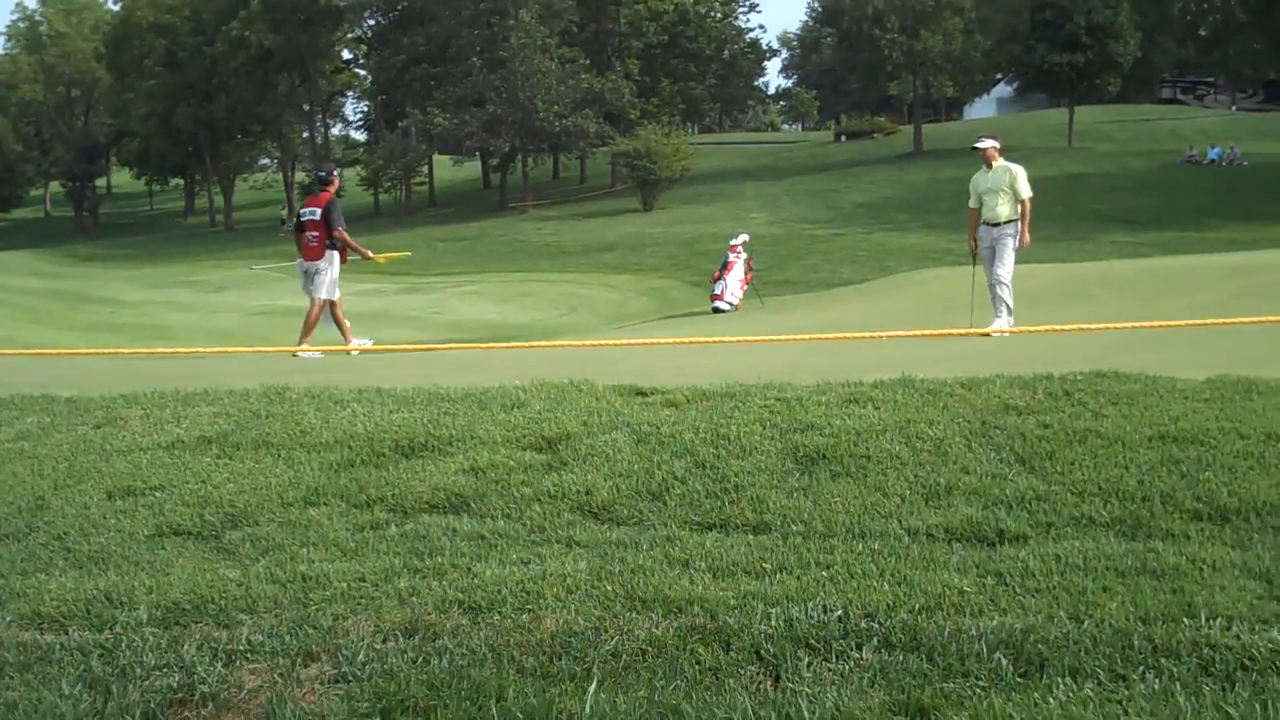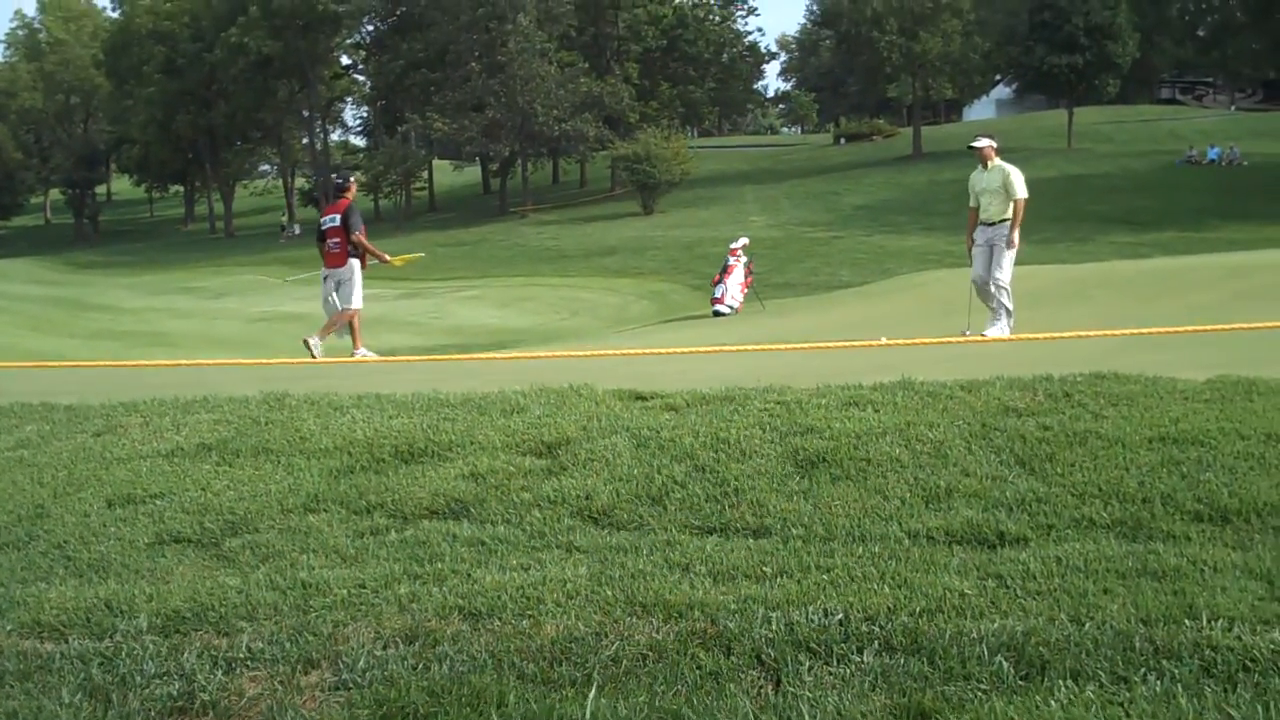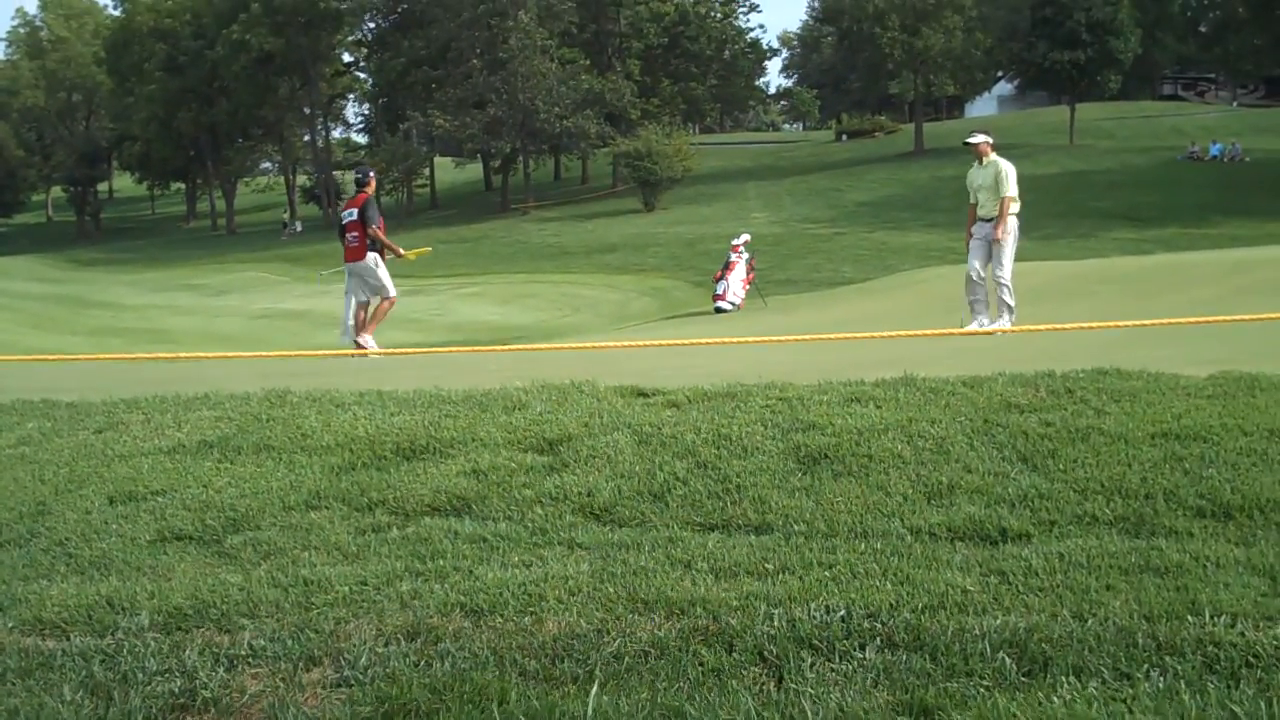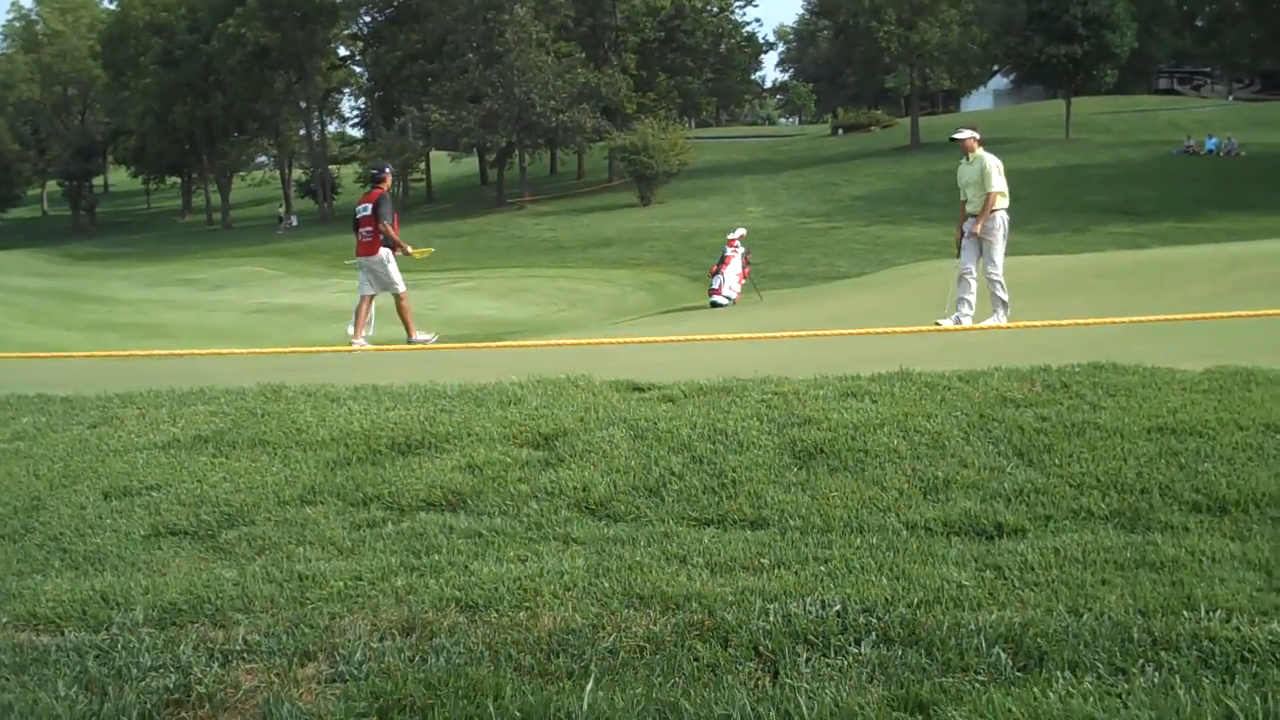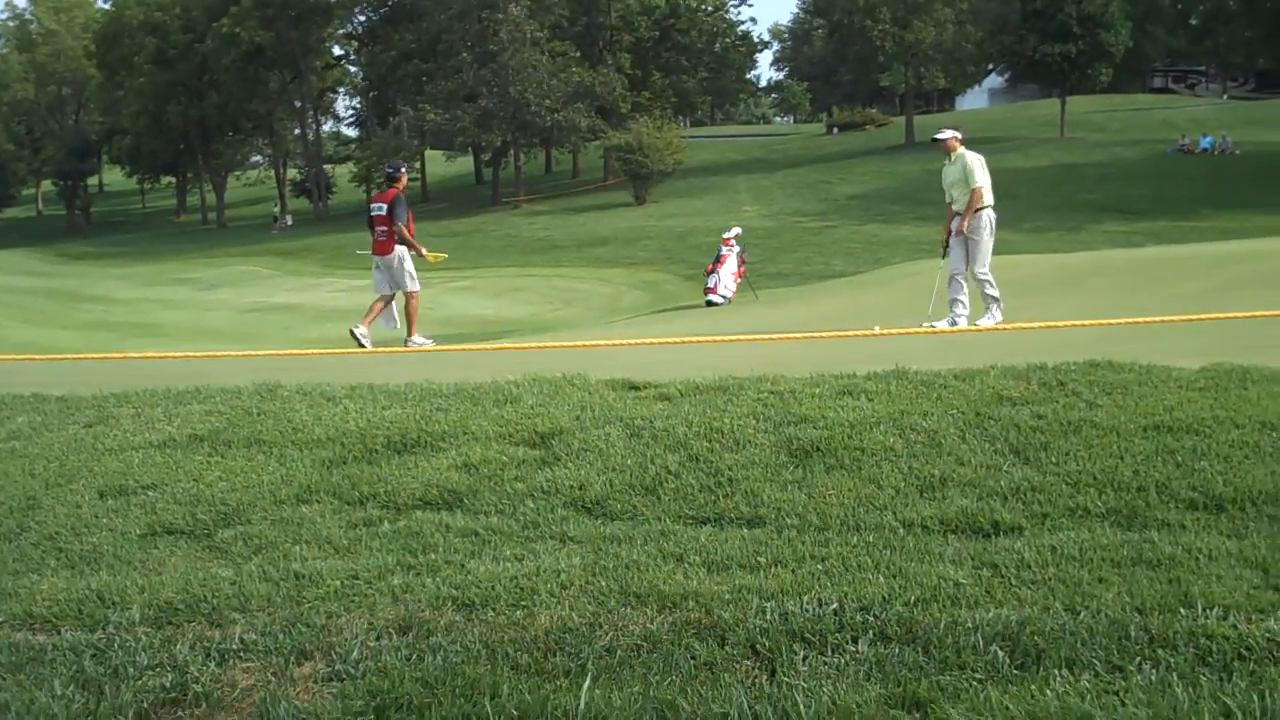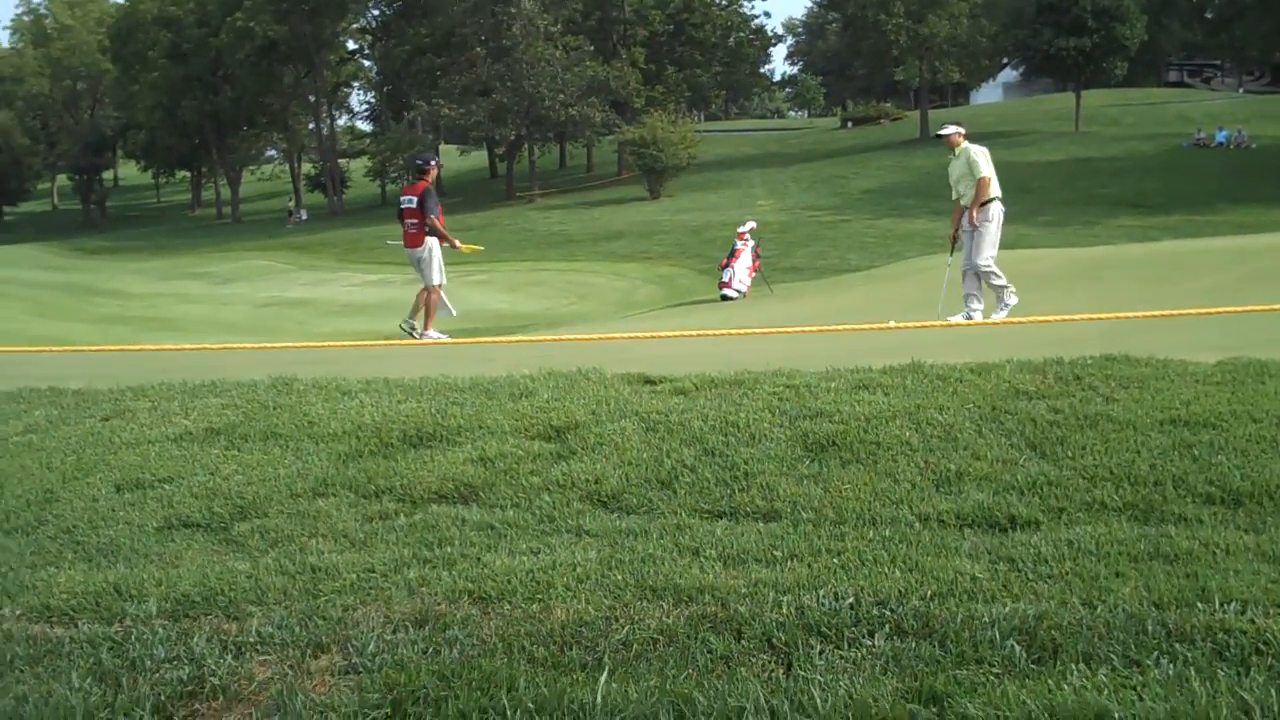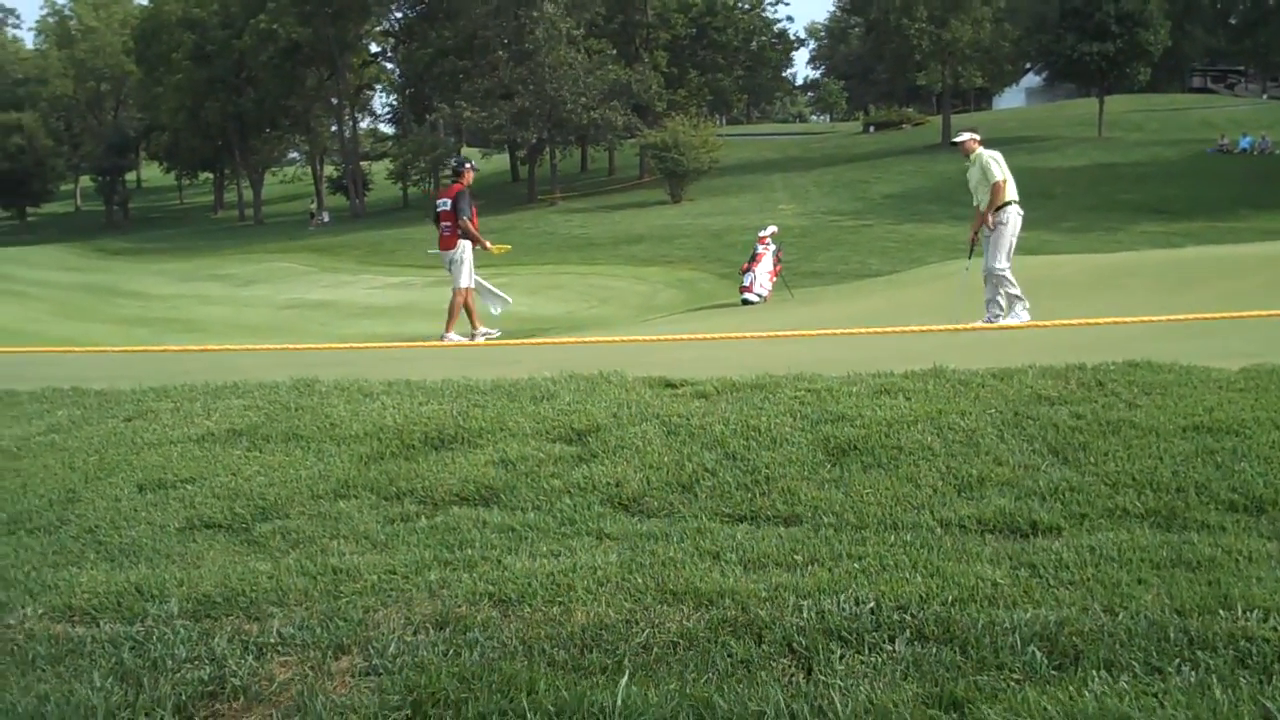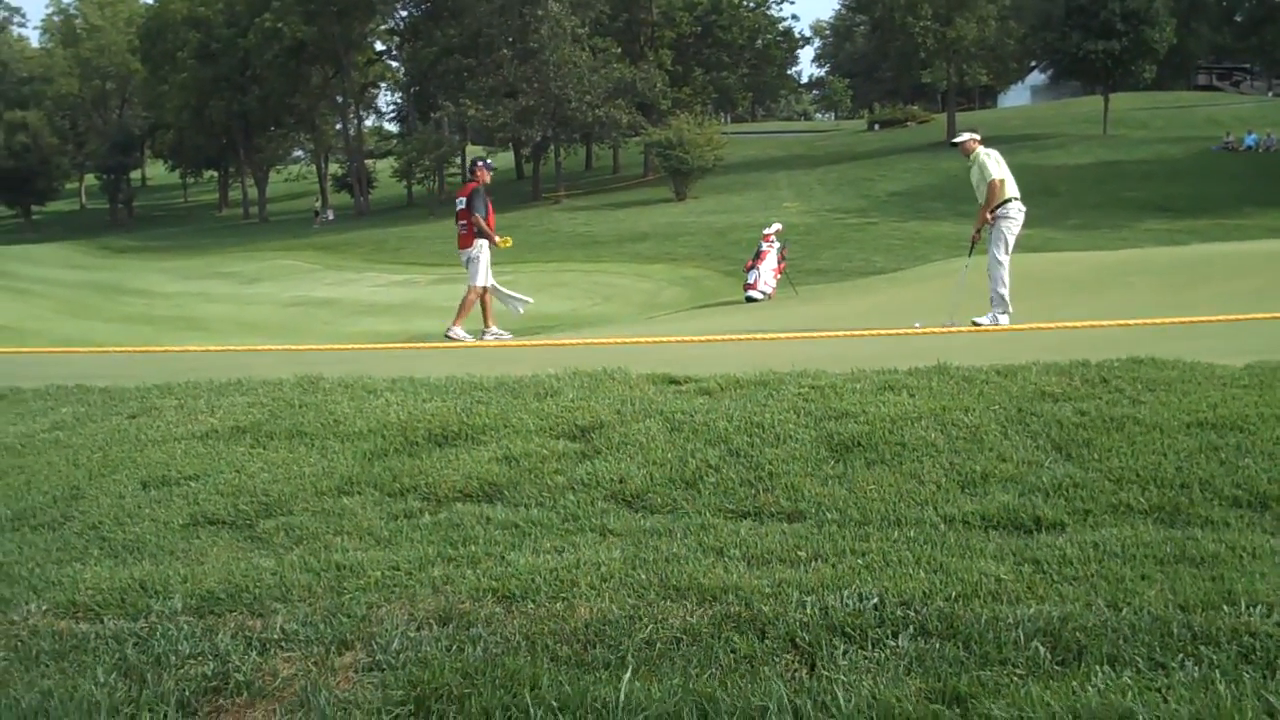
dt=0.2s
person 1, frame 1
left shoulder: (1012, 171)
right shoulder: (976, 178)
left elbow: (1025, 201)
right elbow: (974, 209)
left wrist: (1025, 230)
right wrist: (971, 236)
left hip: (1008, 229)
right hip: (986, 230)
left knee: (1001, 275)
right knee: (992, 280)
left ankle: (1002, 321)
right ankle: (1003, 318)
person 1, frame 2
left shoulder: (1007, 171)
right shoulder: (974, 177)
left elbow: (1019, 202)
left wrist: (1014, 231)
right wrist: (969, 235)
left hip: (1004, 228)
right hip: (983, 229)
left knee: (1000, 278)
right knee: (978, 277)
left ankle: (1002, 324)
right ankle: (996, 312)
person 1, frame 3
left shoulder: (1002, 166)
right shoulder: (972, 172)
left elbow: (1007, 199)
left wrist: (999, 228)
right wrist: (968, 230)
left hip: (1003, 225)
right hip: (981, 225)
left knee: (1001, 275)
right knee: (973, 271)
left ankle: (1005, 320)
right ankle: (980, 317)
person 1, frame 4
left shoulder: (988, 162)
right shoulder: (962, 168)
left elbow: (992, 195)
left wrist: (979, 223)
right wrist: (959, 228)
left hip: (992, 219)
right hip: (971, 221)
left knee: (992, 271)
right knee: (966, 270)
left ankle: (1000, 314)
right ankle: (962, 315)
person 1, frame 5
left shoulder: (970, 159)
right shoulder: (946, 168)
left elbow: (977, 191)
left wrist: (965, 219)
right wrist: (946, 230)
left hip: (979, 218)
right hip: (959, 221)
left knee: (979, 270)
right knee: (956, 271)
left ankle: (994, 311)
right ankle: (958, 316)
person 1, frame 6
left shoulder: (974, 152)
right shoulder: (952, 165)
left elbow: (984, 181)
left wrist: (974, 209)
right wrist: (954, 227)
left hip: (988, 211)
right hip: (970, 215)
left knee: (982, 262)
right knee: (968, 265)
left ankle: (1007, 295)
right ankle: (973, 311)
person 1, frame 7
left shoulder: (987, 156)
right shoulder: (971, 170)
left elbow: (999, 184)
left wrist: (989, 213)
right wrist: (975, 230)
left hip: (1006, 214)
right hip: (991, 219)
left knee: (998, 266)
right knee: (989, 270)
left ankle: (1020, 308)
right ankle: (995, 316)
person 1, frame 8
left shoulder: (986, 155)
right shoulder: (974, 167)
left elbow: (995, 183)
left wrist: (986, 212)
right wrist: (977, 228)
left hip: (1008, 211)
right hip: (996, 215)
left knee: (997, 261)
right knee: (994, 265)
left ankle: (1000, 313)
right ankle: (999, 314)
person 2, frame 1
left shoulder: (306, 202)
right shoulder: (331, 201)
left elbow: (298, 233)
right elbow: (338, 233)
left wrist: (303, 254)
right wrist: (361, 251)
left hip: (310, 259)
right hip: (326, 257)
left knee: (335, 301)
right knee: (319, 303)
left ankle: (350, 341)
right ankle: (302, 346)
person 2, frame 2
left shoulder: (326, 211)
right shoulder: (349, 207)
left elbow: (320, 243)
right elbow: (356, 237)
left wrist: (328, 263)
right wrist: (379, 255)
left hip: (332, 266)
right hip: (348, 264)
left knee: (354, 309)
right knee: (349, 311)
left ankle: (358, 349)
right ankle: (316, 339)
person 2, frame 3
left shoulder: (347, 205)
right shoulder: (368, 201)
left elbow: (342, 236)
right elbow: (372, 230)
right wrist: (394, 249)
left hip: (351, 261)
right hip: (368, 258)
left knee: (361, 303)
right knee: (389, 297)
left ankle: (363, 344)
right ankle: (365, 335)
person 2, frame 4
left shoulder: (362, 200)
right shoulder: (382, 196)
left elbow: (356, 230)
right elbow: (383, 226)
right wrist: (403, 246)
left hip: (363, 255)
right hip: (380, 253)
left knee: (366, 297)
right knee: (401, 294)
left ankle: (357, 339)
right ankle: (413, 336)
person 2, frame 5
left shoulder: (376, 198)
right shoulder: (397, 197)
left elbow: (373, 226)
right elbow: (398, 227)
right wrist: (417, 247)
left hip: (379, 252)
right hip: (396, 251)
left knee: (386, 296)
right knee: (412, 293)
left ankle: (361, 328)
right ankle: (412, 337)
person 2, frame 6
left shoulder: (406, 190)
right shoulder: (427, 189)
left elbow: (401, 218)
right elbow: (431, 220)
right wrist: (450, 240)
left hip: (410, 244)
right hip: (427, 243)
left knee: (429, 286)
right knee: (435, 287)
left ankle: (411, 319)
right ankle: (428, 331)
person 2, frame 7
left shoulder: (442, 193)
right shoulder: (462, 192)
left elbow: (437, 222)
right elbow: (463, 222)
right wrist: (482, 241)
left hip: (445, 247)
right hip: (460, 246)
left knee: (466, 289)
right knee: (460, 291)
left ankle: (477, 329)
right ankle: (449, 334)
person 2, frame 8
left shoulder: (462, 192)
right shoulder: (477, 190)
left elbow: (459, 221)
right elbow: (476, 218)
right wrist: (492, 236)
left hip: (464, 245)
right hip: (477, 244)
left knee: (485, 287)
right knee: (475, 289)
left ankle: (490, 328)
right ankle: (455, 327)
